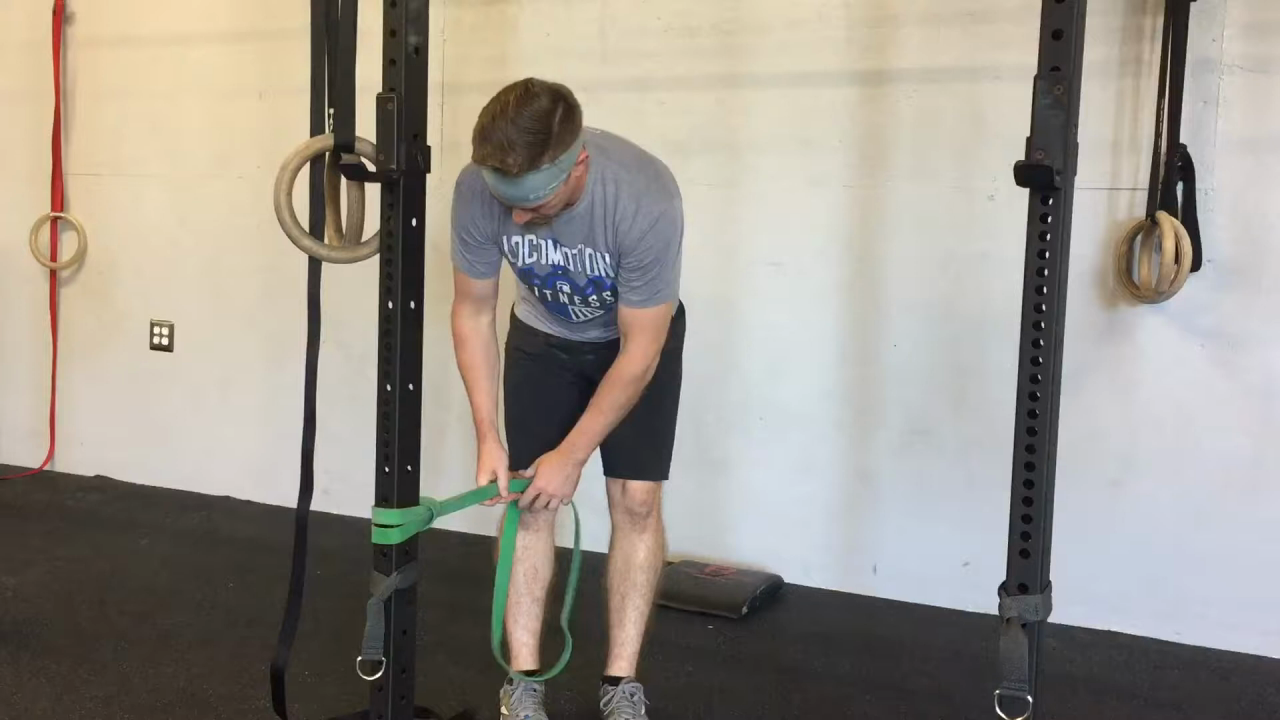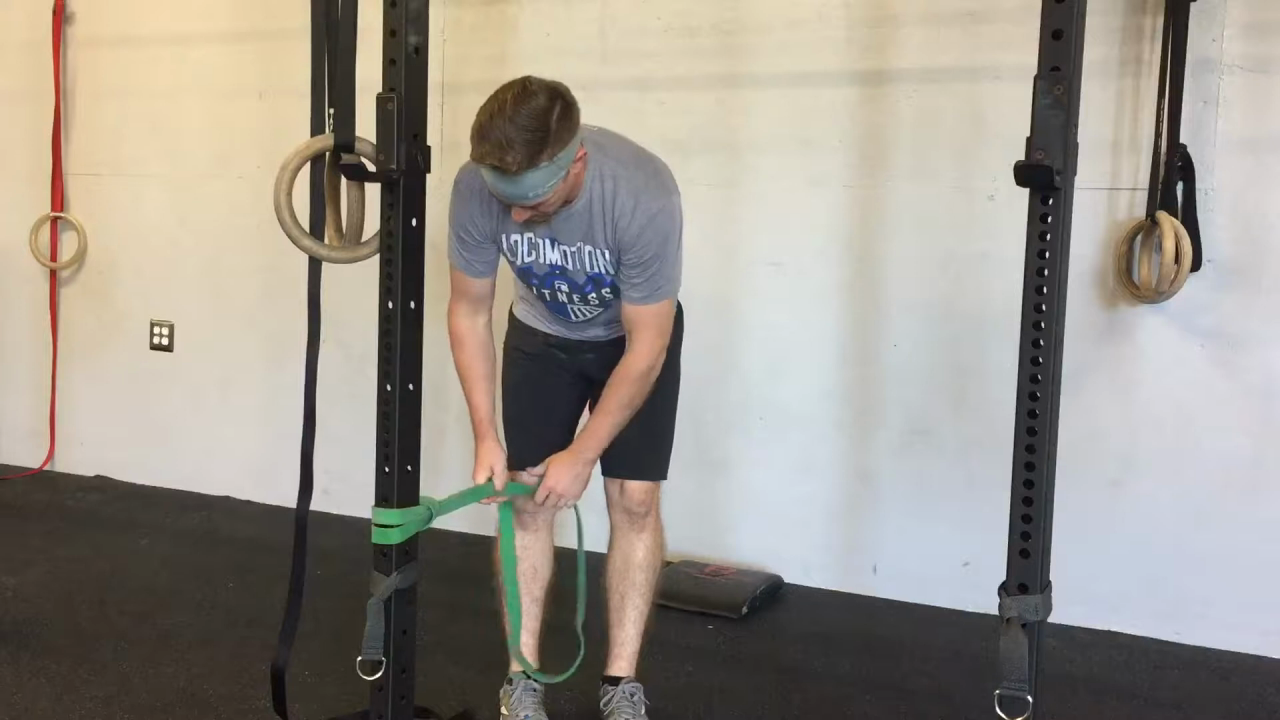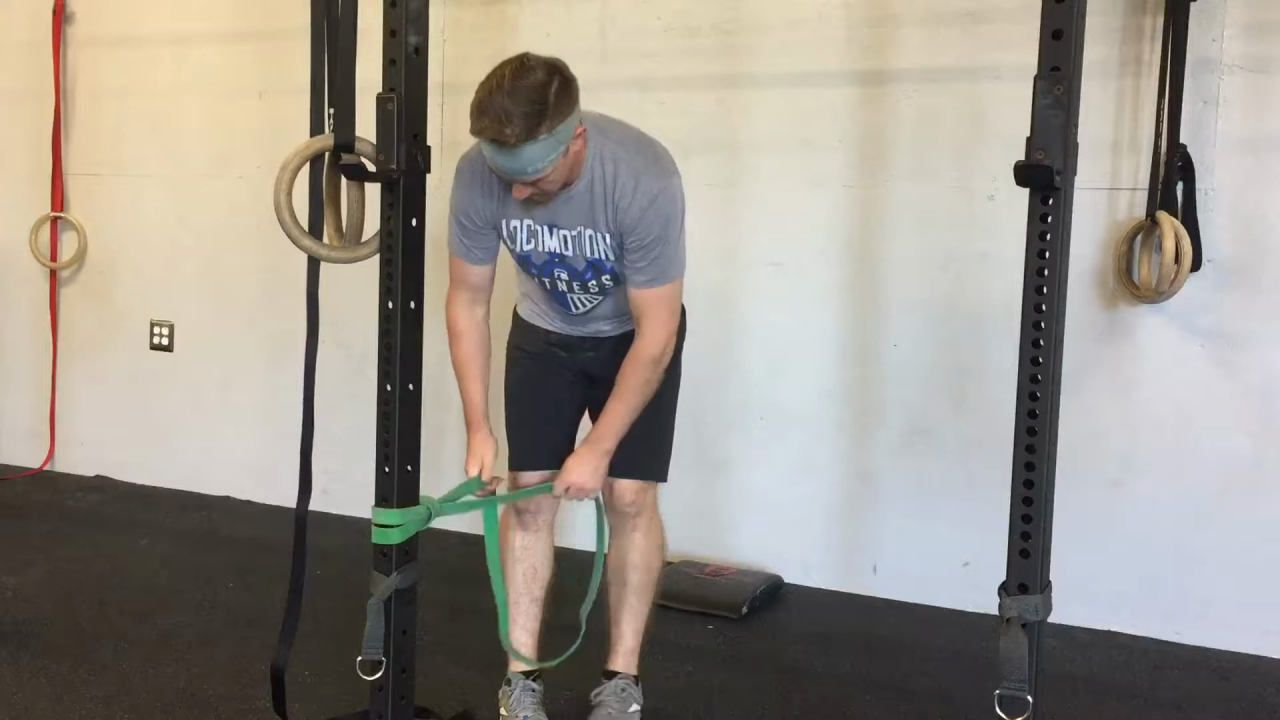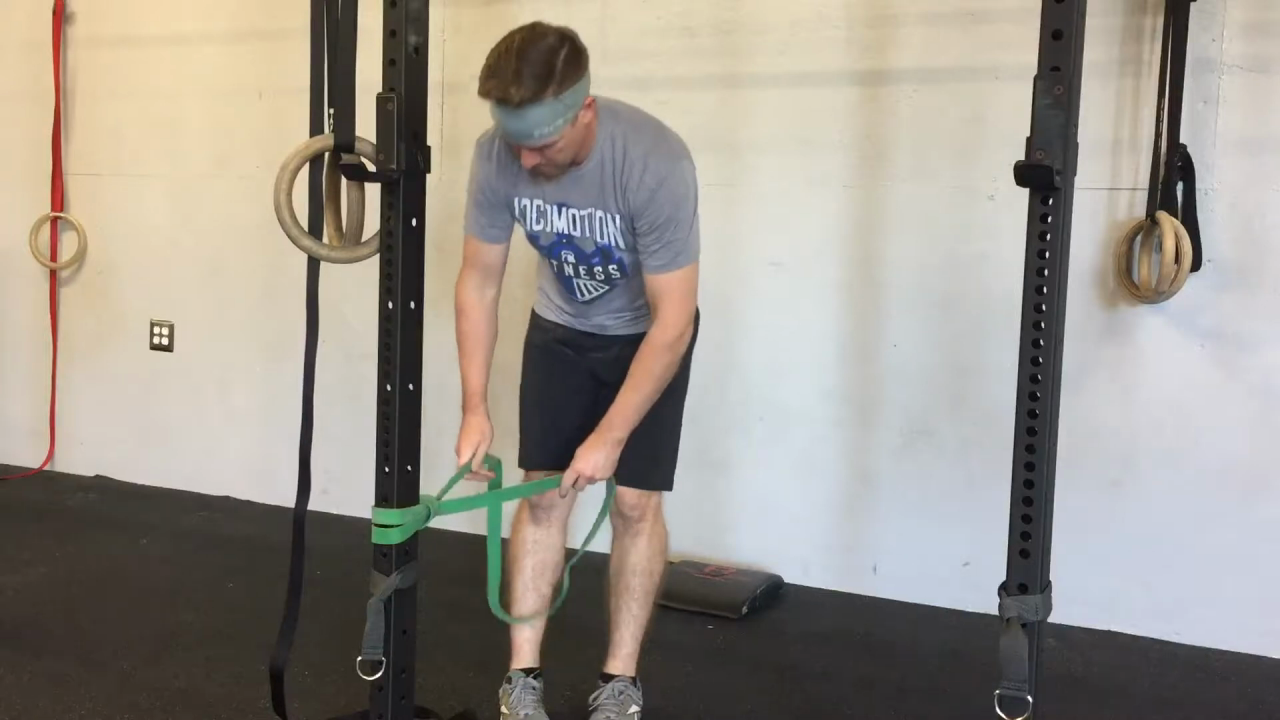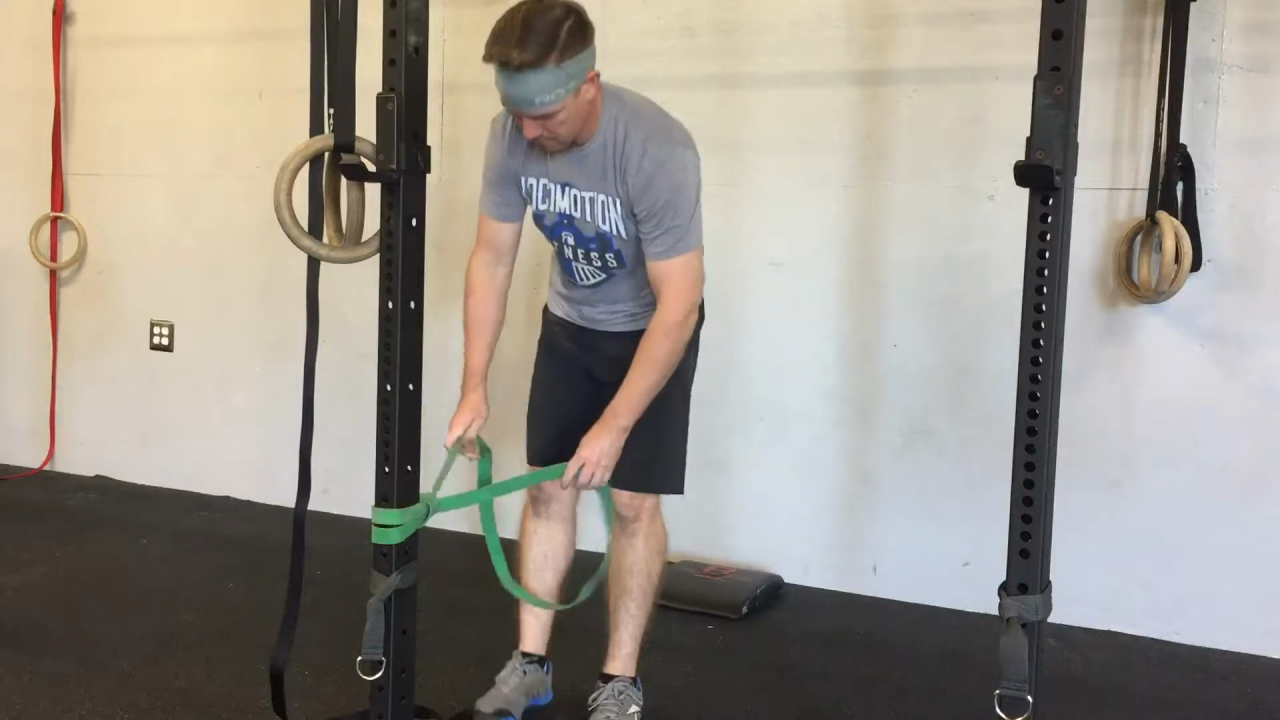
dt=0.2s
person 1, frame 1
left shoulder: (645, 198)
right shoulder: (478, 189)
left elbow: (639, 352)
right elbow: (473, 311)
left wrist: (571, 454)
right wrist: (489, 438)
left hip: (635, 335)
right hip: (542, 335)
left knee: (635, 498)
right knee: (525, 499)
person 1, frame 2
left shoulder: (644, 196)
right shoulder: (476, 188)
left elbow: (645, 350)
right elbow: (469, 312)
left wrist: (581, 454)
right wrist: (486, 435)
left hip: (634, 338)
right hip: (540, 335)
left knee: (634, 498)
right knee: (527, 495)
person 1, frame 3
left shoulder: (645, 179)
right shoulder: (478, 174)
left elbow: (656, 334)
right elbow: (467, 301)
left wrist: (598, 448)
right wrist: (477, 428)
left hip: (633, 335)
right hip: (544, 334)
left knee: (630, 497)
right knee: (527, 495)
person 1, frame 4
left shoulder: (656, 162)
right shoulder: (497, 153)
left elbow: (674, 321)
right elbow: (479, 281)
left wrist: (609, 437)
right wrist: (474, 407)
left hip: (645, 336)
right hip: (559, 331)
left knee: (635, 502)
right knee: (541, 495)
person 1, frame 5
left shoulder: (658, 151)
right shoulder: (511, 137)
left elbow: (678, 308)
right elbow: (490, 261)
left wrist: (614, 427)
right wrist: (474, 387)
left hip: (651, 331)
right hip: (570, 324)
left knee: (633, 503)
right knee: (548, 489)
right ankle: (531, 661)
